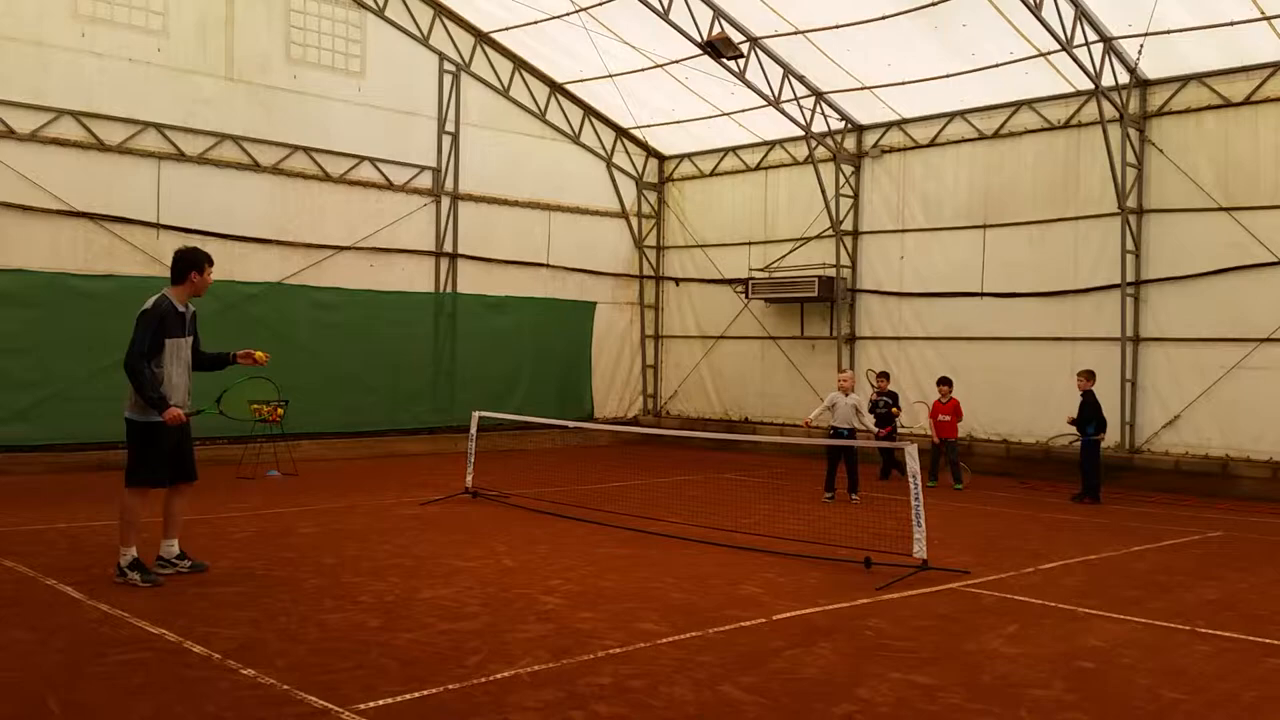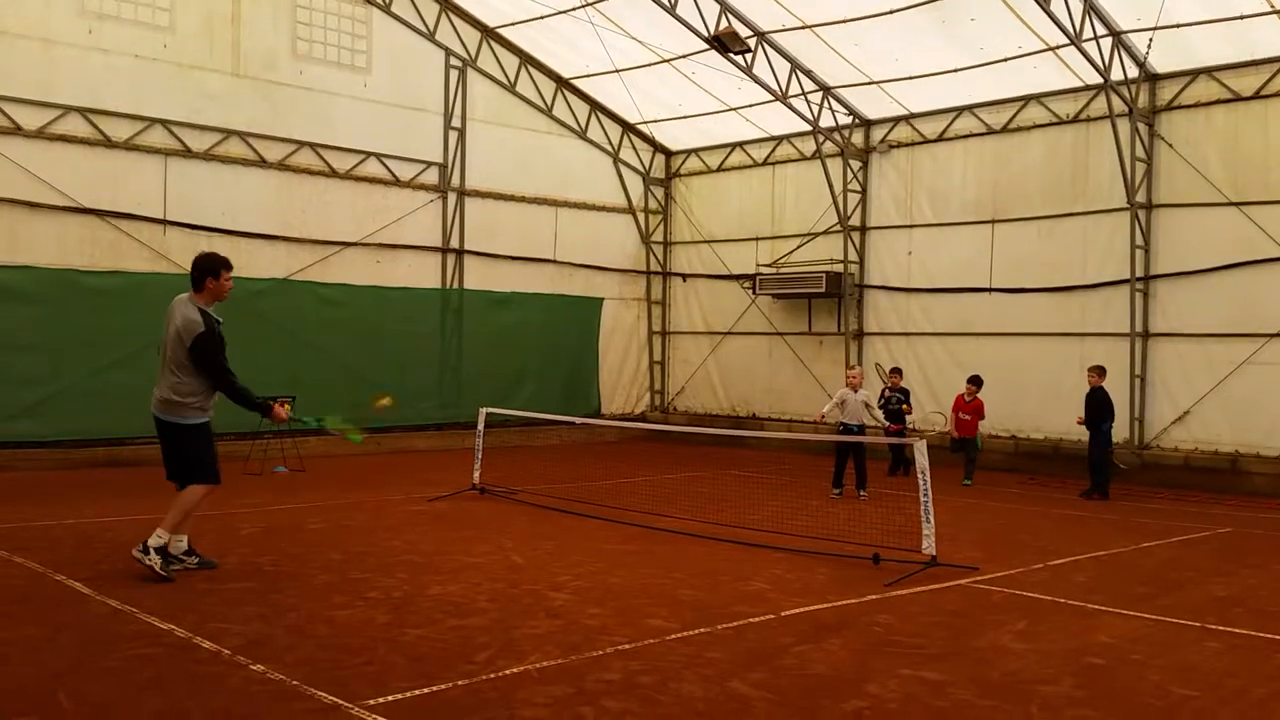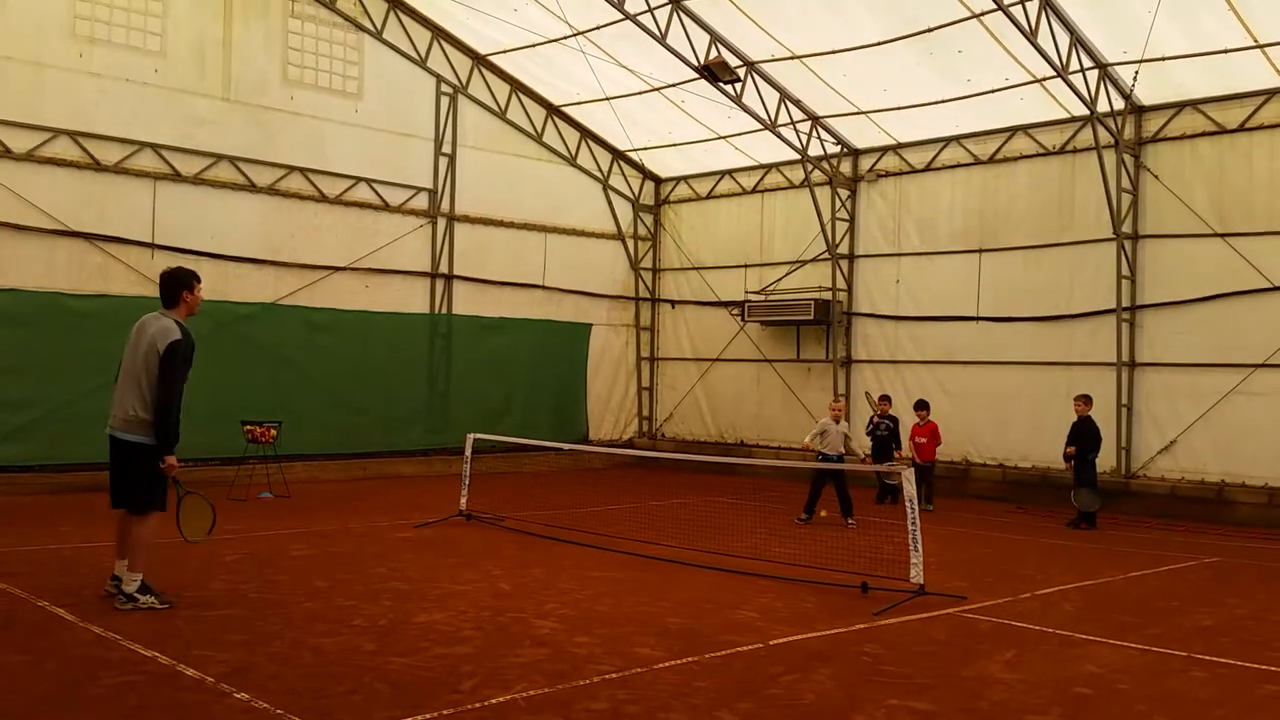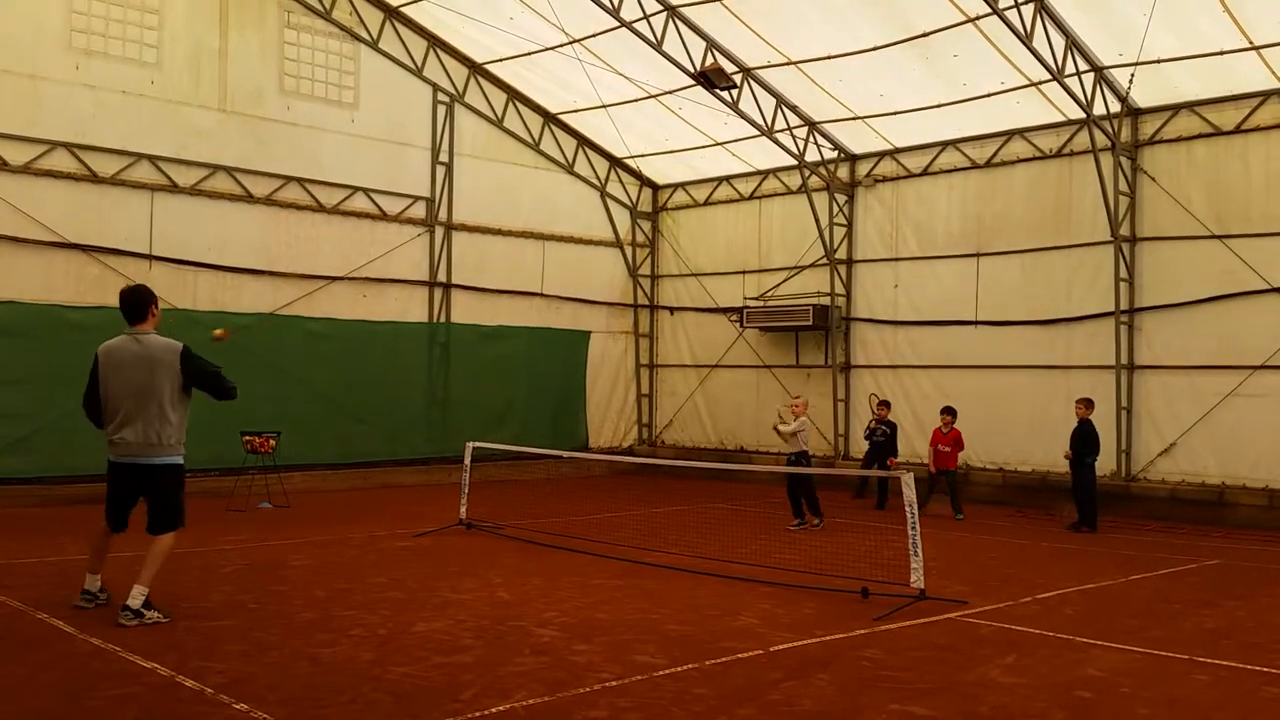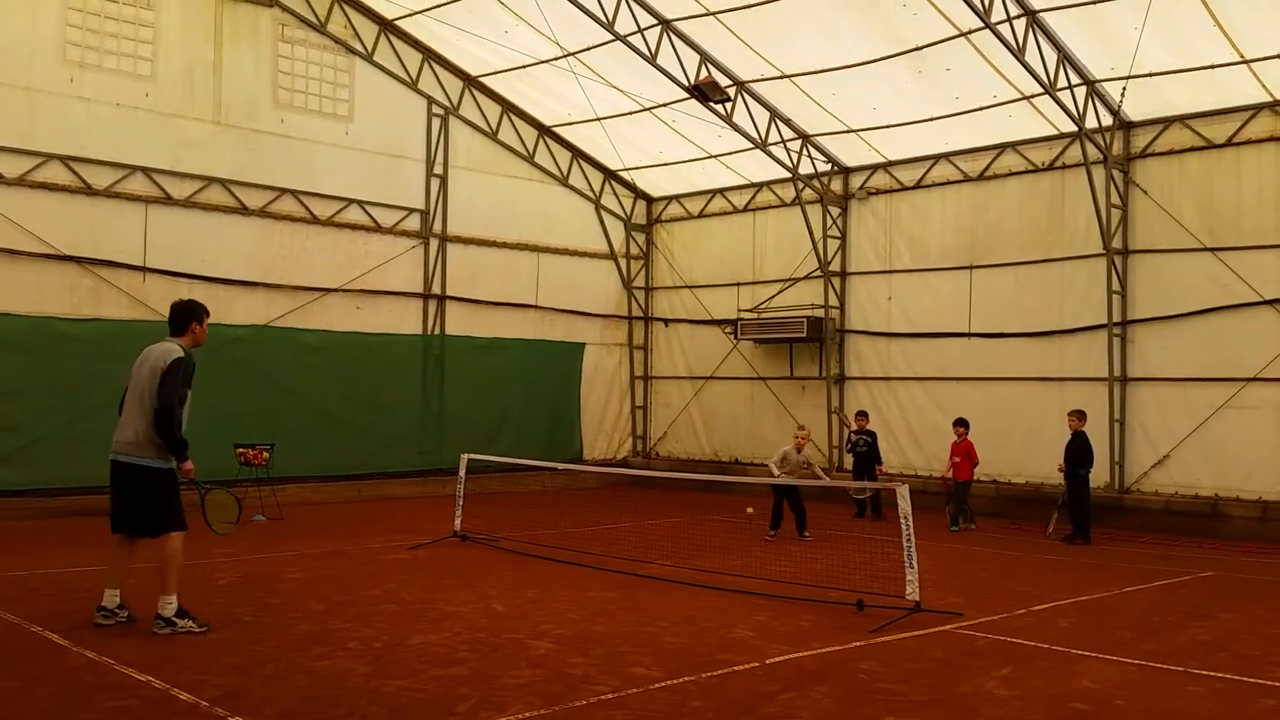
dt=1s
person 1, frame 1
left shoulder: (187, 313)
right shoulder: (156, 311)
right elbow: (134, 364)
left wrist: (232, 357)
right wrist: (162, 406)
left hip: (175, 416)
right hip: (149, 417)
left knee: (182, 482)
right knee: (140, 486)
left ankle: (169, 554)
right ankle: (127, 561)
person 1, frame 2
left shoulder: (180, 304)
right shoulder: (204, 329)
right elbow: (225, 382)
right wrist: (268, 409)
left hip: (167, 408)
right hip: (186, 414)
left knee: (190, 481)
right knee: (202, 483)
left ankle: (178, 549)
right ankle: (152, 546)
person 1, frame 3
left shoulder: (144, 323)
right shoulder: (178, 338)
right elbow: (168, 398)
right wrist: (168, 449)
left hip: (120, 429)
right hip: (145, 436)
left knee: (127, 506)
right knee: (150, 510)
left ankle: (120, 573)
right ankle: (133, 589)
person 1, frame 4
left shoulder: (105, 353)
right shoulder: (175, 352)
left elbow: (91, 406)
right elbow: (216, 384)
right wrist: (231, 390)
left hip: (121, 456)
right hip: (163, 457)
left knee: (111, 523)
right knee: (165, 531)
left ankle: (90, 589)
right ankle: (135, 604)
person 1, frame 5
left shoulder: (150, 353)
right shoulder: (180, 359)
right elbow: (167, 413)
right wrist: (182, 455)
left hip: (122, 454)
right hip: (151, 459)
left knee: (128, 532)
right knee: (173, 531)
left ankle: (110, 605)
right ankle: (168, 613)
